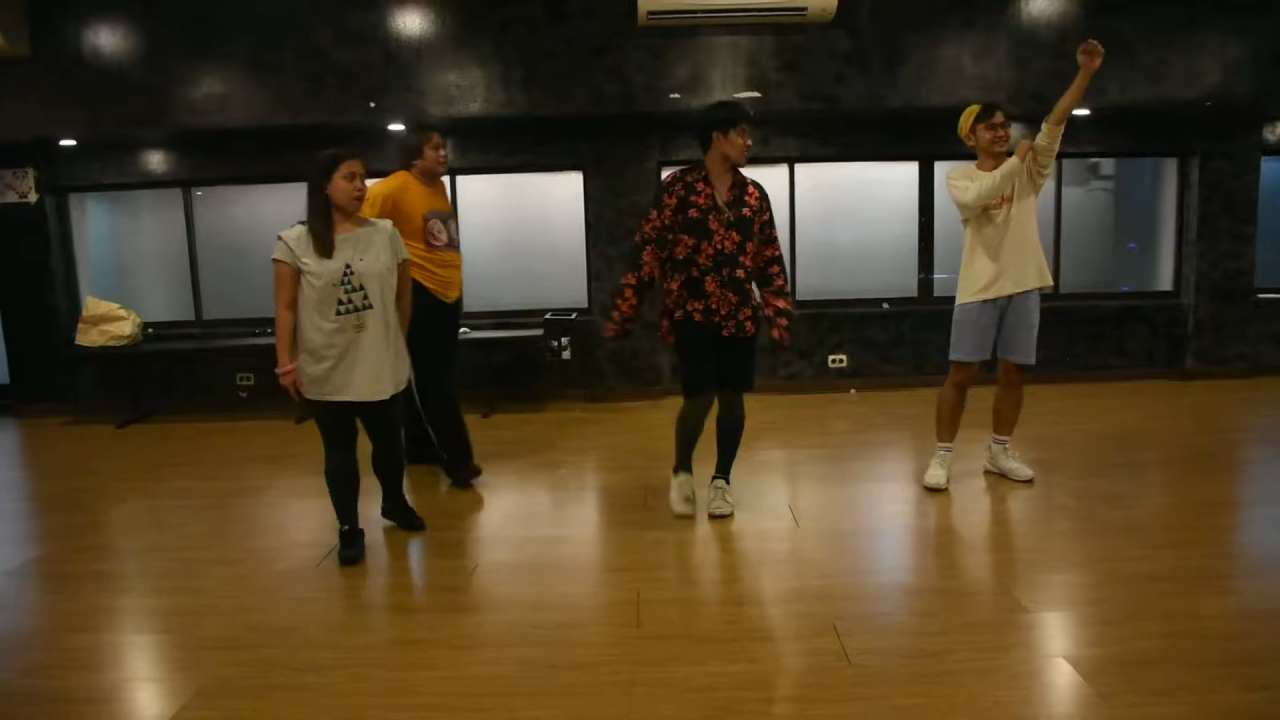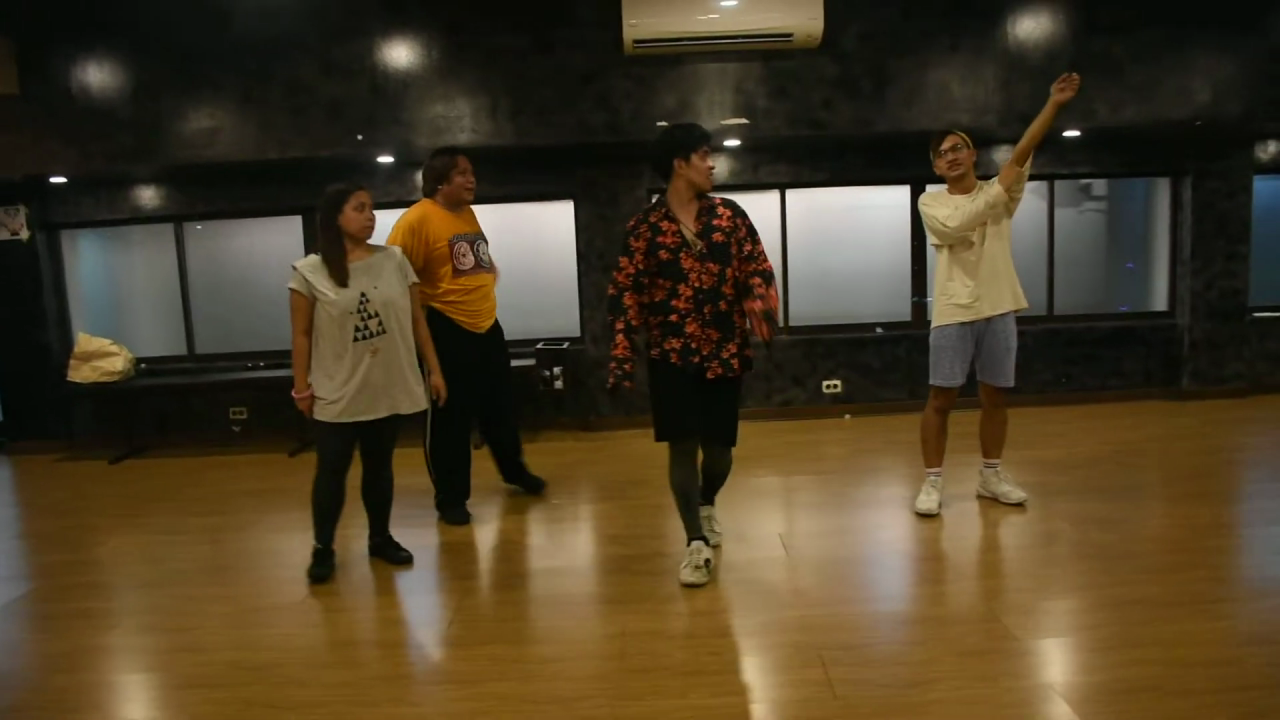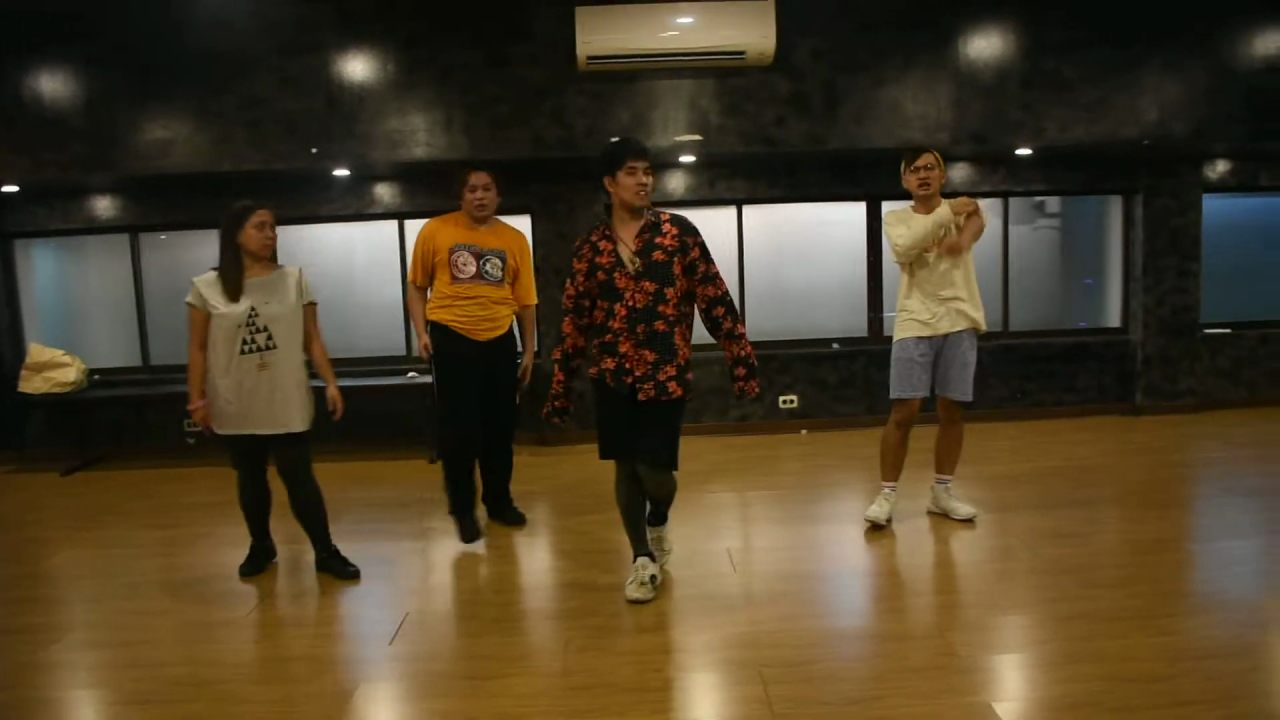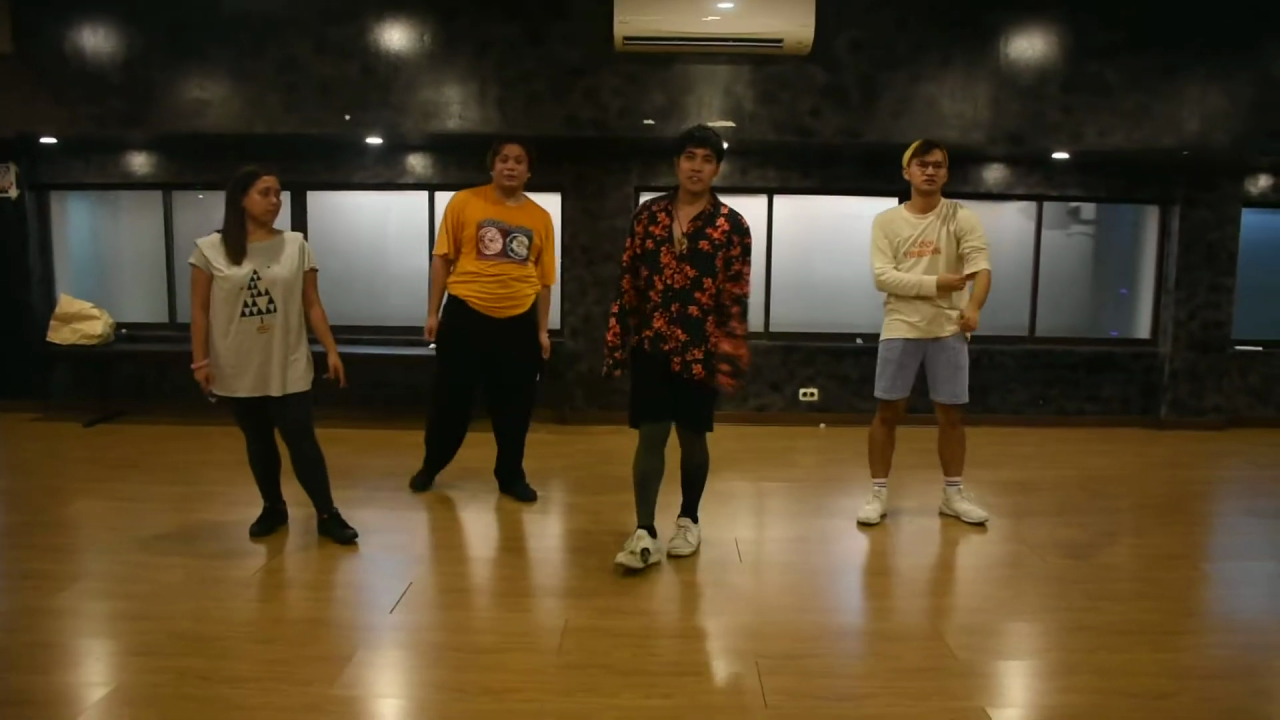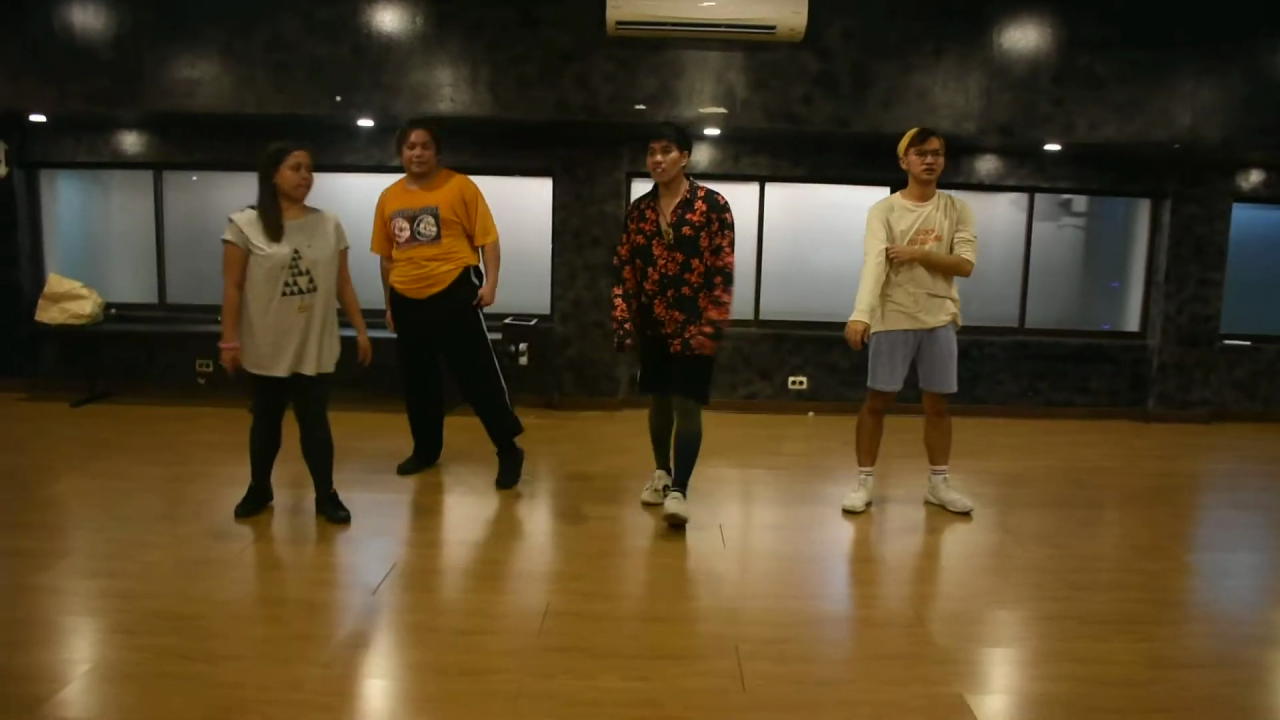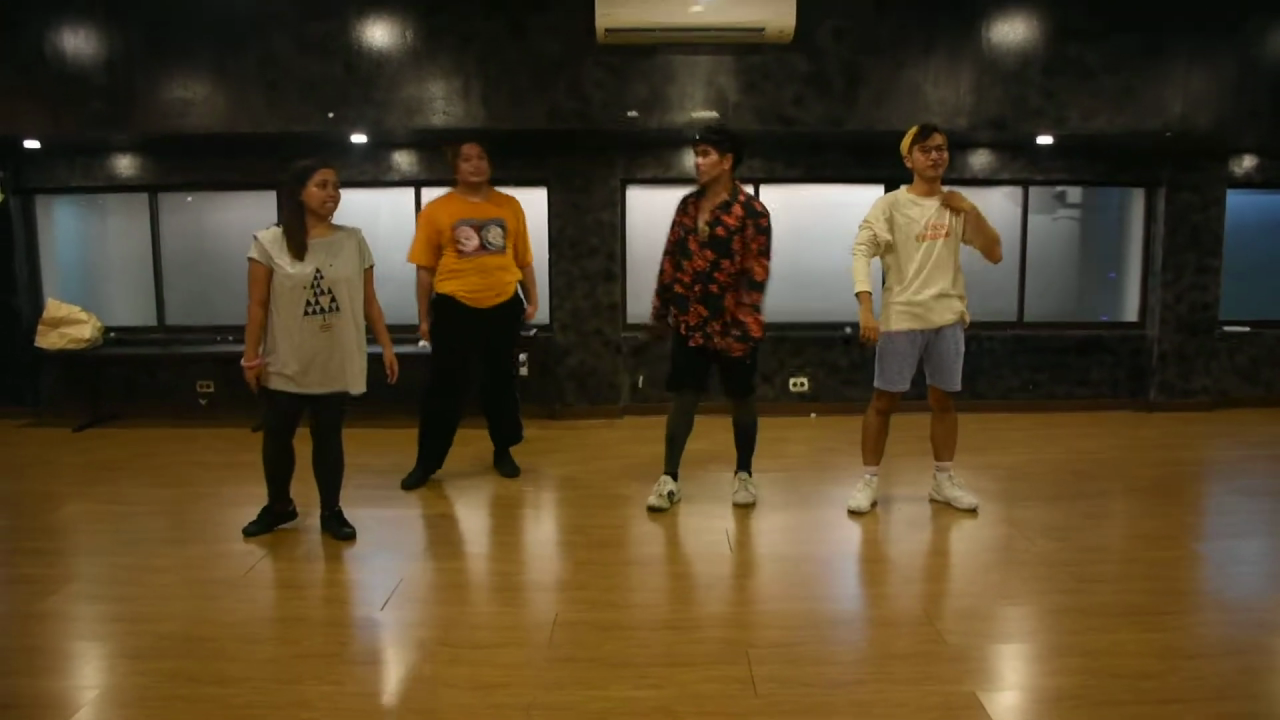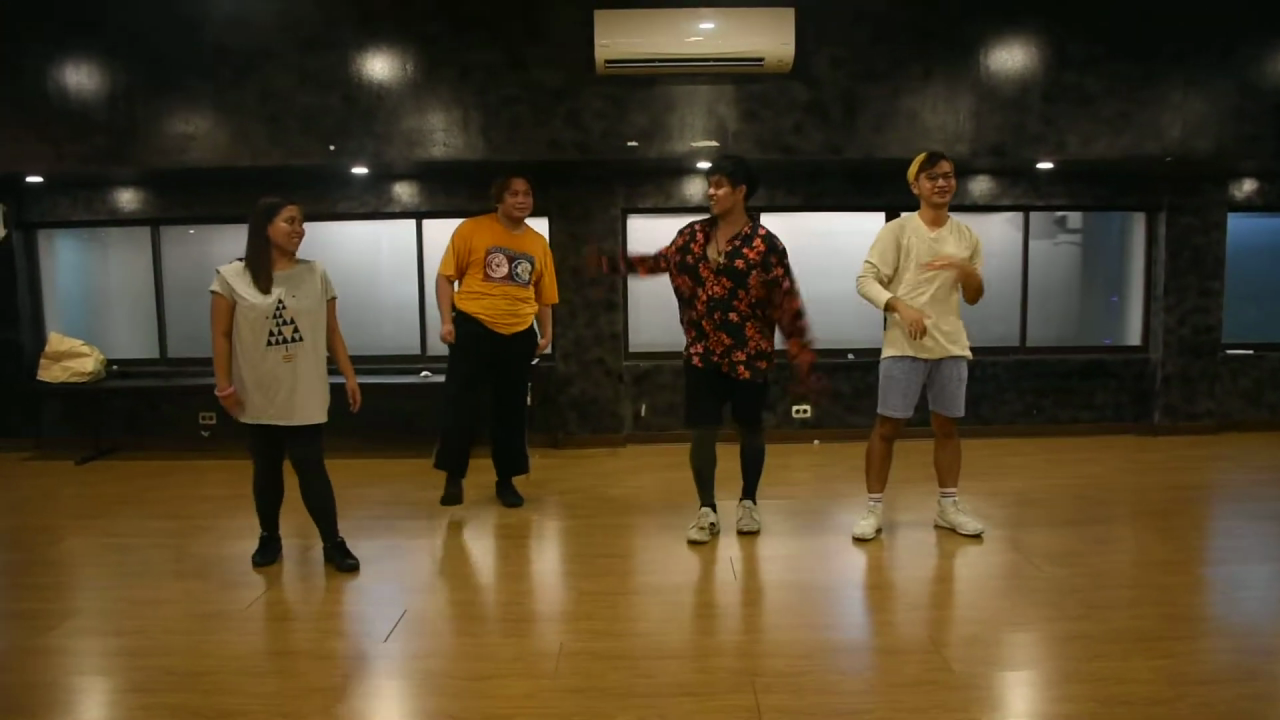
dt=0.7s
person 1, frame 1
left shoulder: (754, 195)
right shoulder: (679, 187)
left elbow: (769, 260)
right elbow: (650, 250)
left wrist: (779, 313)
right wrist: (625, 308)
left hip: (738, 315)
right hip: (692, 313)
left knee: (731, 398)
right knee: (698, 399)
left ankle: (721, 481)
right ankle: (681, 470)
person 1, frame 2
left shoulder: (730, 215)
right shoulder: (644, 227)
left elbow: (758, 271)
right elbow: (625, 294)
left wrist: (760, 306)
right wrist: (621, 355)
left hip: (724, 353)
right hip: (671, 356)
left knee: (719, 448)
right knee: (682, 447)
left ankle: (707, 504)
right ankle: (696, 543)
person 1, frame 3
left shoulder: (679, 231)
right shoulder: (590, 246)
left elbow: (714, 298)
right elbow: (574, 317)
left wrist: (741, 358)
right wrist: (559, 384)
left hip: (665, 373)
right hip: (611, 375)
left knee: (656, 469)
right knee: (626, 466)
left ankle: (658, 522)
right ankle: (643, 559)
person 1, frame 4
left shoulder: (731, 225)
right shoulder: (648, 214)
left elbow: (736, 299)
right elbow: (629, 281)
left wrist: (731, 359)
right wrist: (616, 339)
left hip: (700, 350)
right hip: (650, 345)
left knee: (692, 435)
right knee: (650, 435)
left ankle: (688, 520)
right ankle: (644, 533)
person 1, frame 5
left shoulder: (713, 205)
right shoulder: (639, 210)
left elbow: (722, 270)
right elbow: (625, 269)
left wrist: (711, 324)
right wrist: (623, 318)
left hip: (696, 325)
right hip: (654, 323)
left knee: (687, 407)
right knee: (659, 400)
left ankle: (677, 494)
right ankle: (661, 473)
person 1, frame 6
left shoulder: (751, 210)
right shoulder: (688, 206)
left elbow: (756, 275)
right elbow: (671, 260)
left wrist: (747, 328)
right wrist: (662, 310)
left hip: (732, 325)
right hip: (689, 323)
left knee: (741, 401)
right knee: (683, 399)
left ankle: (743, 475)
right ankle: (668, 479)
person 1, frame 7
left shoulder: (767, 244)
right shoulder: (693, 235)
left elbow: (787, 305)
right elbow: (662, 262)
left wrist: (803, 357)
right wrist: (616, 265)
left hip: (748, 355)
right hip: (702, 353)
left knee: (750, 431)
right knee: (703, 432)
left ankle: (749, 502)
right ankle: (707, 510)
person 2, frame 1
left shoulder: (1029, 173)
right shoulder: (958, 177)
left elbow: (1055, 123)
right elbow: (973, 198)
left wrist: (1085, 72)
right wrist: (1014, 160)
left hip: (1023, 286)
right hip: (978, 289)
left knee: (1012, 374)
right knee: (960, 374)
left ankle: (999, 452)
right ankle: (942, 456)
person 2, frame 2
left shoulder: (1002, 193)
right shoulder: (930, 202)
left elbow: (1022, 152)
right elbow: (957, 226)
left wrist: (1053, 104)
right wrist: (997, 188)
left hip: (998, 309)
right hip: (953, 313)
left knee: (994, 396)
right knee: (941, 398)
left ankle: (991, 476)
right ankle: (932, 482)
person 2, frame 3
left shoulder: (960, 210)
right shoulder: (894, 219)
left elbow: (974, 224)
right elbow: (904, 248)
left wrist: (960, 240)
right wrist: (948, 212)
left hip: (959, 323)
right hip: (914, 326)
left knee: (951, 411)
right knee: (903, 413)
left ankle: (942, 491)
right ankle: (887, 494)
person 2, frame 4
left shoulder: (962, 218)
right shoulder: (886, 221)
left elbow: (981, 269)
right elbow: (883, 278)
left wrist: (973, 308)
right wrist: (935, 283)
left hip: (948, 330)
right hip: (900, 329)
left knee: (951, 414)
right knee: (887, 412)
left ankle: (953, 494)
right ankle: (879, 494)
person 2, frame 5
left shoulder: (957, 210)
right shoulder: (884, 210)
left elbow: (966, 265)
right elbow: (874, 262)
left wrist: (919, 255)
right wrist: (860, 314)
left hip: (940, 319)
right hip: (893, 319)
left knee: (937, 404)
right knee: (876, 401)
left ankle: (939, 483)
right ankle: (865, 481)
person 2, frame 6
left shoulder: (959, 208)
right shoulder: (890, 204)
left elbow: (995, 255)
right elbow: (861, 252)
left wrist: (971, 211)
right wrist: (865, 307)
left hip: (948, 318)
right hip: (901, 318)
left knee: (943, 400)
right knee: (883, 400)
left ankle: (944, 480)
right ankle: (869, 481)
person 2, frame 7
left shoulder: (967, 237)
right shoulder: (897, 231)
left elbow: (971, 296)
right elbow: (866, 279)
left wrist: (975, 281)
right wrist: (900, 308)
left hip: (951, 346)
right hip: (904, 346)
left knee: (946, 425)
right knee: (887, 426)
left ankle: (948, 505)
right ankle: (874, 508)
person 3, frame 1
left shoulder: (386, 234)
right shoulder: (295, 243)
left elbow: (402, 297)
right elbow: (286, 309)
left wrist: (398, 349)
right wrist: (286, 362)
left hip: (379, 364)
right hip: (325, 368)
left knee: (389, 440)
right knee: (339, 449)
left ankle: (395, 502)
right ankle: (349, 530)
person 3, frame 2
left shoulder: (394, 261)
right shoulder: (309, 272)
left elbow: (417, 321)
right elbow: (301, 334)
left wrist: (434, 369)
right wrist: (301, 388)
left hip: (389, 387)
right hip: (336, 393)
left knee: (379, 466)
right knee: (332, 470)
left ankle: (380, 538)
right ankle: (323, 549)
person 3, frame 3
left shoulder: (293, 279)
right shoulder: (206, 288)
left elbow: (312, 339)
right elbow: (198, 349)
left wrist: (331, 384)
right wrist: (197, 397)
left hip: (287, 404)
right hip: (236, 407)
left knee: (299, 477)
right knee: (250, 479)
left ankle: (325, 552)
right ankle: (261, 546)
person 3, frame 4
left shoulder: (296, 245)
right shoulder: (210, 249)
left elbow: (312, 305)
right elbow: (201, 310)
left wrist: (332, 351)
right wrist: (201, 360)
left hip: (288, 366)
right hip: (238, 369)
left knee: (301, 439)
right knee: (258, 440)
left ankle: (327, 515)
right ankle: (273, 508)
person 3, frame 5
left shoulder: (329, 224)
right shoulder: (245, 225)
left elbow: (342, 284)
right elbow: (233, 287)
left wrist: (361, 330)
right wrist: (230, 340)
left hip: (315, 345)
right hip: (266, 346)
left knee: (314, 419)
right knee: (265, 419)
left ankle: (326, 494)
right ankle: (259, 489)
person 3, frame 6
left shoulder: (353, 240)
right shoulder: (269, 242)
left elbow: (368, 301)
right elbow: (257, 305)
left wrist: (387, 346)
right wrist: (251, 356)
left hip: (337, 363)
right hip: (285, 364)
left knee: (328, 437)
right knee: (276, 436)
left ankle: (331, 512)
right ankle: (279, 505)
person 3, frame 7
left shoulder: (316, 275)
right shoulder: (232, 277)
left elbow: (331, 332)
right elbow: (221, 336)
left wrist: (349, 376)
right wrist: (224, 385)
left hip: (305, 394)
right hip: (258, 395)
left knee: (311, 466)
right knee: (266, 467)
left ankle: (333, 542)
right ankle: (269, 538)
person 4, frame 1
left shoulder: (439, 187)
right shoulder: (393, 190)
left hip: (447, 295)
right hip: (417, 296)
left knee: (436, 377)
right knee: (431, 381)
left ankle: (420, 447)
right ankle: (457, 459)
person 4, frame 2
left shoulder: (467, 213)
right shoulder: (416, 221)
left hip: (487, 326)
right hip: (445, 331)
left knee: (500, 405)
right knee: (449, 417)
left ankle: (515, 469)
right ankle: (450, 498)
person 4, frame 3
left shoulder: (514, 239)
right shoulder: (435, 230)
left elbow: (525, 300)
right elbow: (417, 286)
left wrist: (528, 349)
right wrist: (422, 331)
left hip: (499, 342)
right hip: (451, 338)
left knee: (500, 426)
right knee: (459, 425)
left ankle: (499, 501)
right ankle: (464, 509)
person 4, frame 4
left shoulder: (541, 218)
right shoulder: (464, 202)
left elbow: (543, 279)
right elbow: (442, 259)
left wrist: (542, 329)
right wrist: (433, 312)
left hip: (517, 321)
right hip: (465, 314)
left knee: (514, 404)
right knee: (451, 397)
left ankle: (511, 476)
right ankle: (431, 464)
person 4, frame 5
left shoulder: (460, 187)
right shoulder: (388, 198)
left elbow: (487, 238)
right elbow: (386, 256)
left wrist: (490, 281)
right wrist: (389, 305)
left hip: (455, 293)
right hip: (409, 301)
left knee: (476, 373)
right knee: (417, 380)
left ankle: (509, 449)
right ankle: (425, 450)
person 4, frame 6
left shoulder: (509, 206)
right shoulder: (436, 210)
left elbow: (523, 259)
right elbow: (425, 268)
left wrist: (532, 299)
right wrist: (425, 317)
left hip: (503, 308)
right hip: (454, 309)
left knee: (501, 383)
right knee: (444, 387)
left ankle: (503, 451)
right ankle: (427, 462)
person 4, frame 7
left shoulder: (539, 243)
right shoulder: (471, 230)
left elbow: (543, 296)
right elbow: (446, 277)
left wrist: (545, 334)
right wrist: (446, 320)
left hip: (518, 335)
right hip: (472, 328)
left knee: (511, 409)
right knee: (460, 400)
left ankle: (506, 480)
right ankle: (453, 478)
